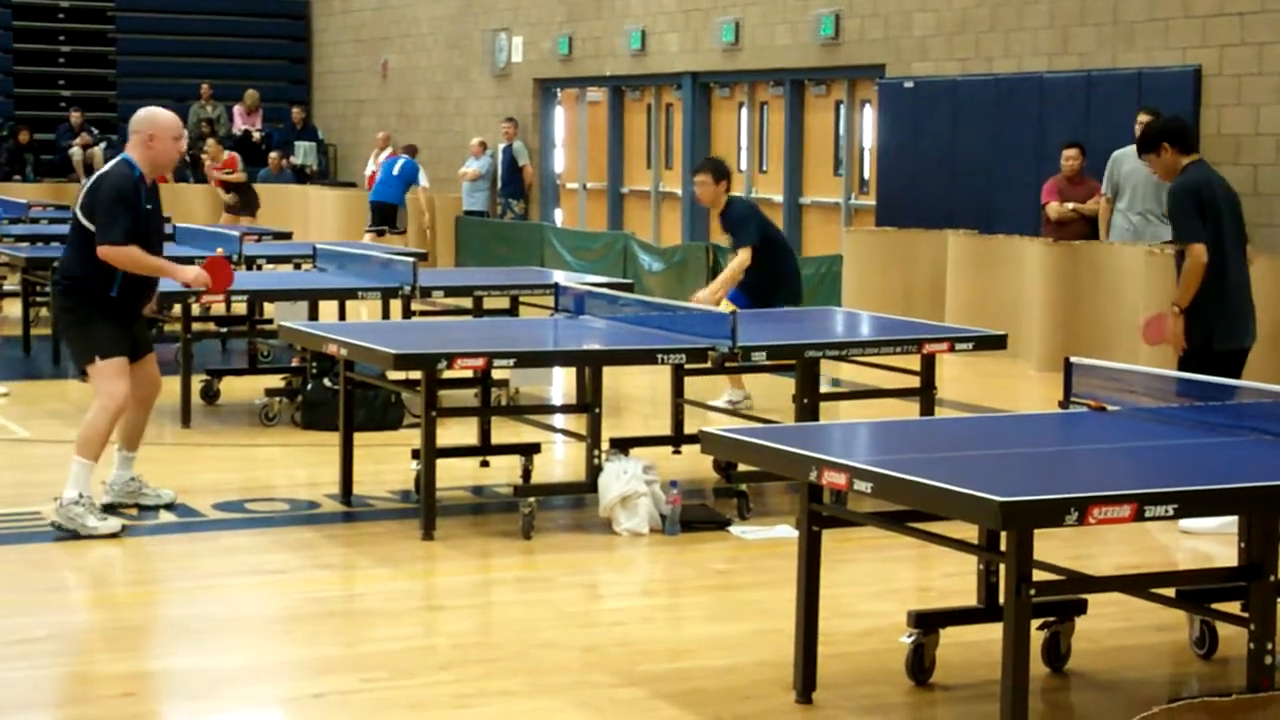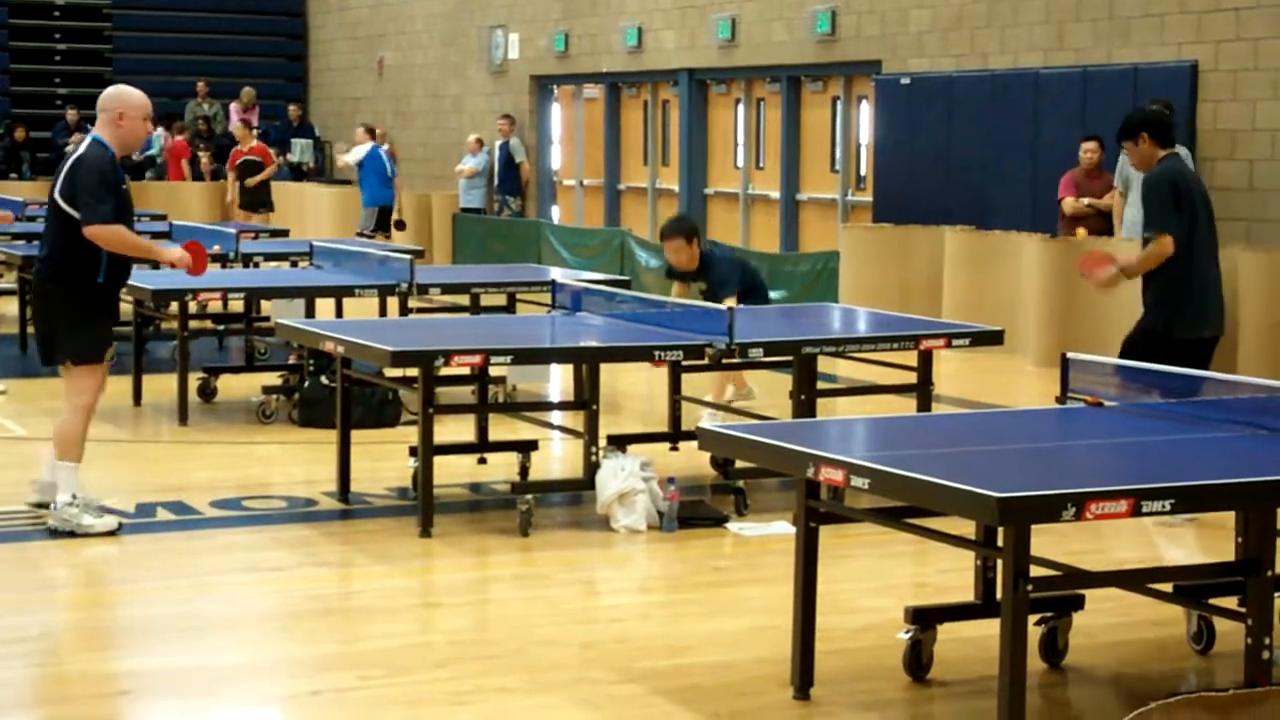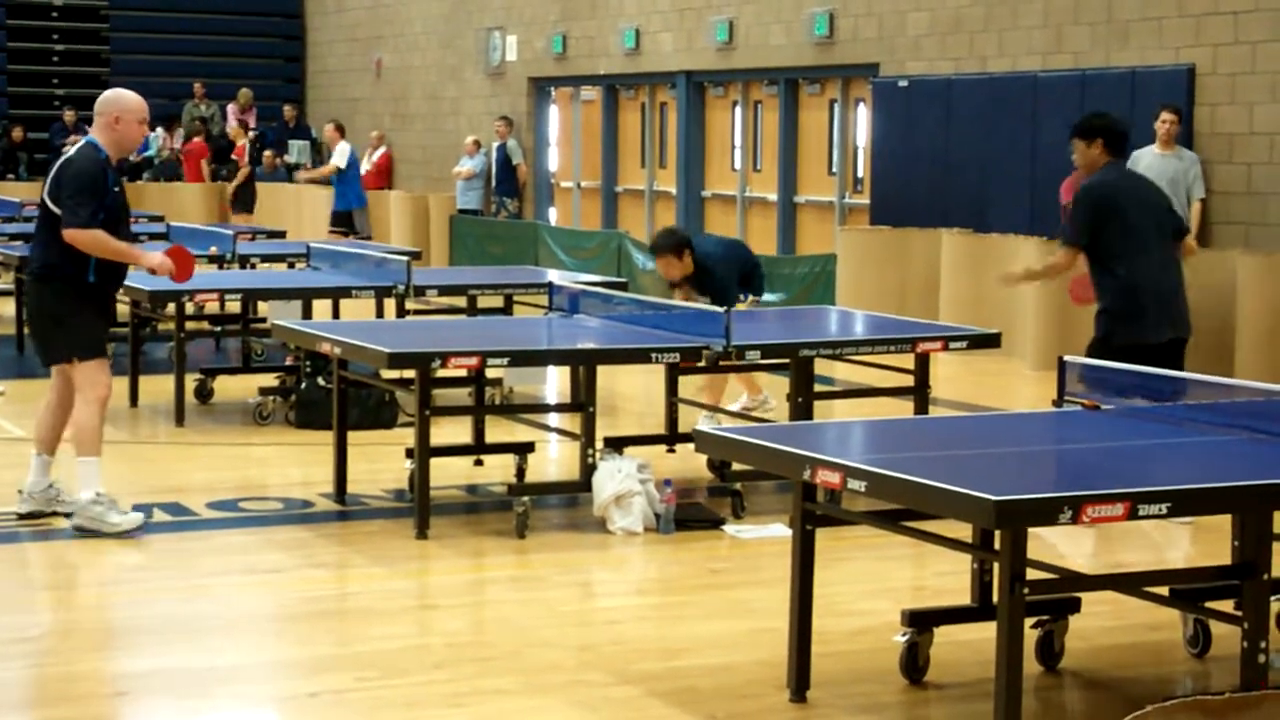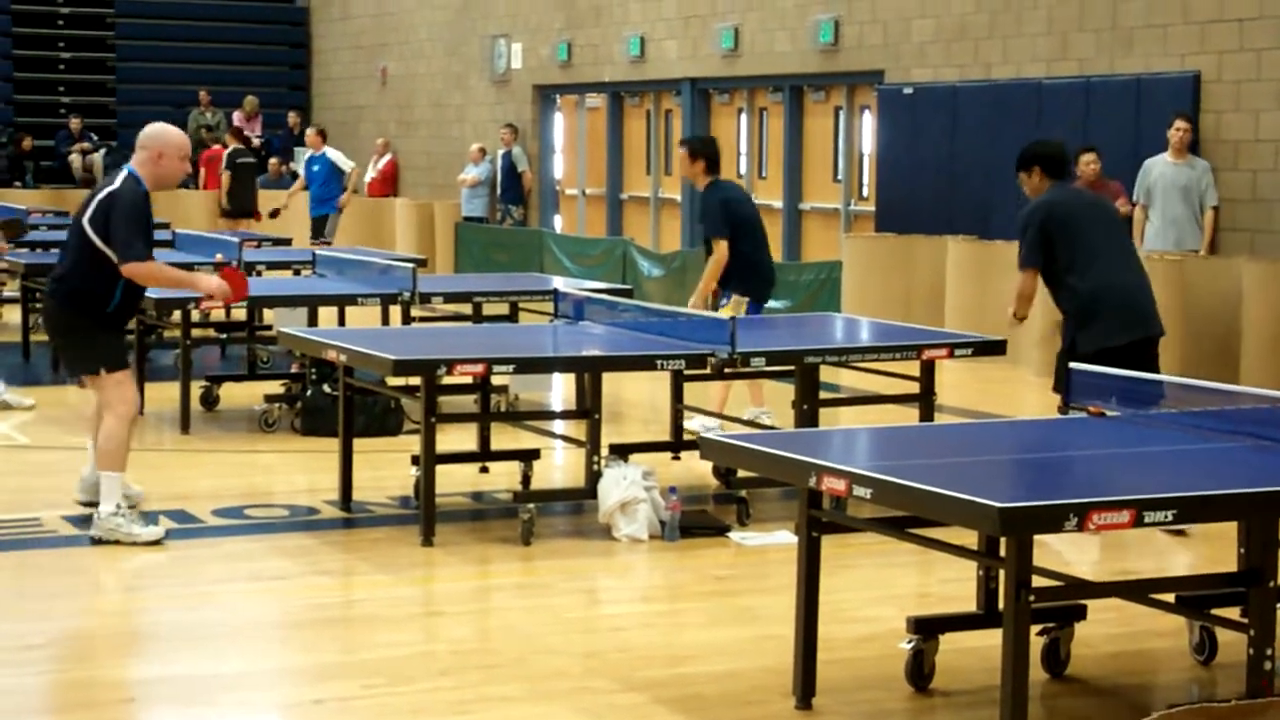
dt=0.4s
person 1, frame 1
left shoulder: (147, 184)
right shoulder: (116, 182)
right elbow: (110, 249)
left wrist: (148, 291)
right wrist: (177, 271)
left hip: (121, 303)
right hip: (85, 304)
left knee: (147, 386)
right knee: (115, 395)
left ankle: (123, 482)
right ankle: (73, 501)
person 1, frame 2
left shoulder: (98, 159)
right shoulder: (94, 162)
right elbow: (97, 229)
right wrist: (160, 252)
left hip: (81, 290)
right hip: (69, 293)
left knee: (87, 386)
right knee: (82, 394)
left ankle: (51, 482)
right ankle: (65, 504)
person 1, frame 3
left shoulder: (101, 165)
right shoulder: (83, 164)
right elbow: (76, 232)
left wrist: (137, 258)
right wrist: (142, 257)
left hip: (79, 293)
right hip: (63, 293)
left knee: (66, 391)
right knee: (94, 390)
left ankle: (37, 490)
right ankle: (90, 500)
person 1, frame 4
left shoulder: (127, 190)
right shoulder: (127, 197)
right elbow: (135, 266)
right wrist: (197, 282)
left hip: (89, 309)
right hip: (79, 313)
left knee: (116, 396)
right knee: (122, 402)
left ankle: (96, 480)
right ankle: (109, 515)
person 2, frame 1
left shoulder: (1184, 188)
right shoulder: (1220, 185)
left elbow: (1197, 257)
left wrist: (1177, 310)
left hip: (1209, 323)
right hip: (1235, 319)
person 2, frame 2
left shoulder: (1158, 180)
right shoulder: (1187, 177)
left elbow: (1164, 248)
left wrist: (1122, 272)
right wrist: (1133, 267)
left hip: (1172, 313)
person 2, frame 3
left shoulder: (1091, 191)
right shoulder: (1149, 188)
left elbow: (1066, 261)
right elbow: (1187, 245)
left wrist: (1028, 273)
left hip: (1125, 315)
right hip: (1171, 314)
person 2, frame 4
left shoulder: (1038, 211)
right shoulder: (1101, 205)
left elbow: (1028, 286)
left wrist: (1018, 314)
left hip: (1092, 327)
right hip: (1142, 320)
person 3, frame 1
left shoulder: (742, 212)
right shoulder: (724, 214)
left elbow: (744, 258)
left wrist: (711, 290)
right wrist: (723, 290)
left hip: (780, 283)
right hip: (753, 282)
right ankle: (738, 394)
person 3, frame 2
left shoulder: (719, 265)
right shoulder: (678, 263)
left elbow: (730, 308)
right elbow: (680, 285)
left hip: (751, 301)
left ankle: (713, 412)
right ankle: (741, 388)
person 3, frame 3
left shoulder: (715, 270)
right shoulder: (675, 266)
right elbow: (683, 290)
left hip: (746, 284)
left ankle: (710, 416)
right ankle: (756, 396)
person 3, frame 4
left shoulder: (714, 200)
right shoulder: (727, 190)
left elbow: (721, 253)
left wrist: (699, 295)
right wrist: (711, 287)
left hip: (746, 282)
right hip: (754, 276)
left ankle: (713, 419)
right ankle: (758, 411)
